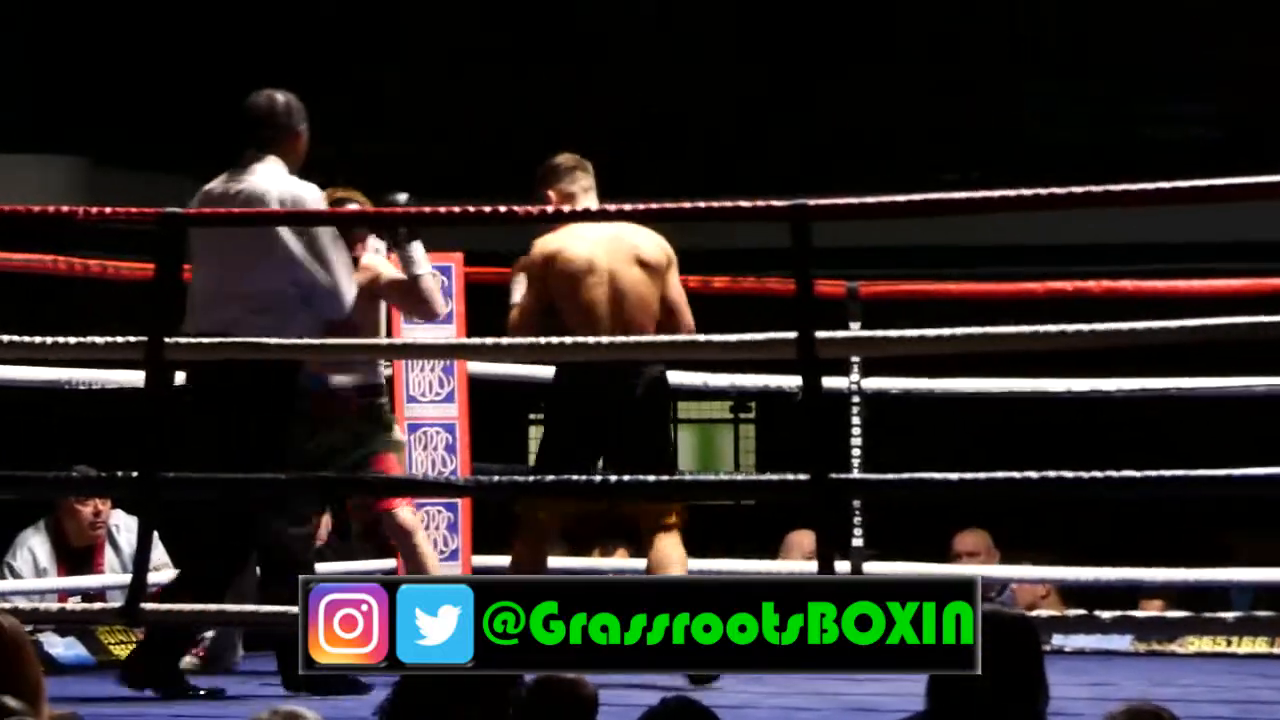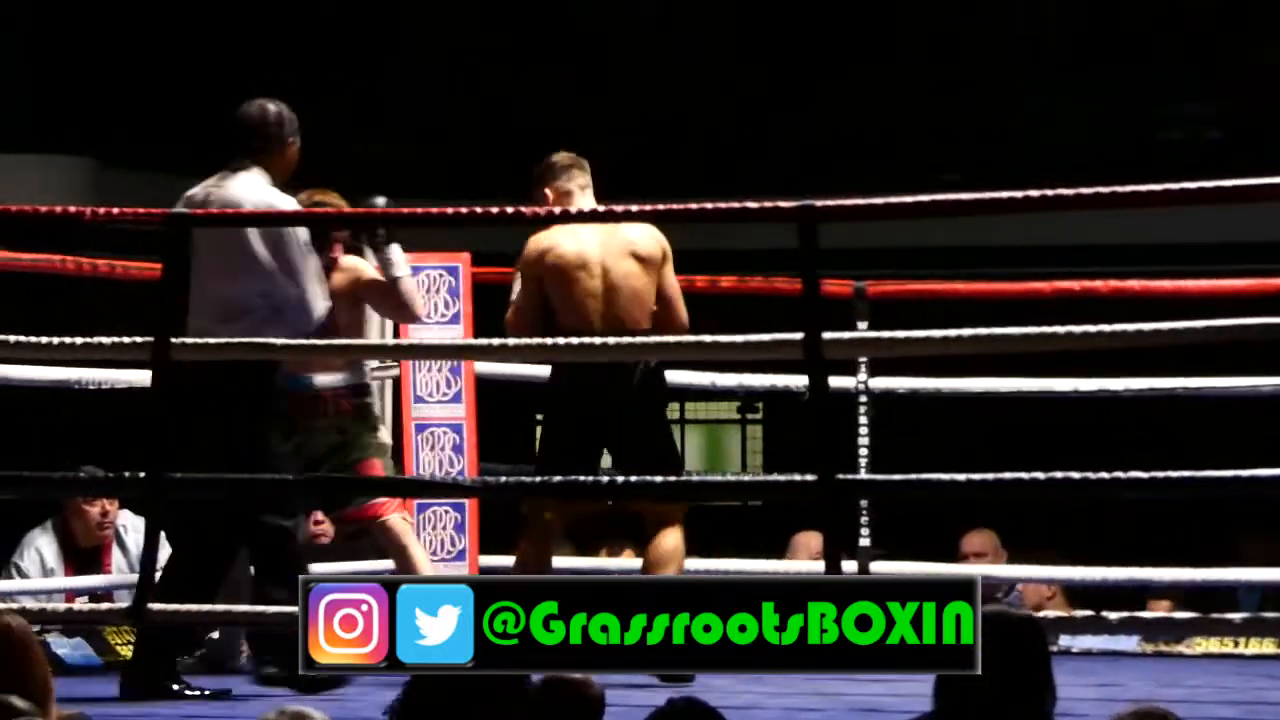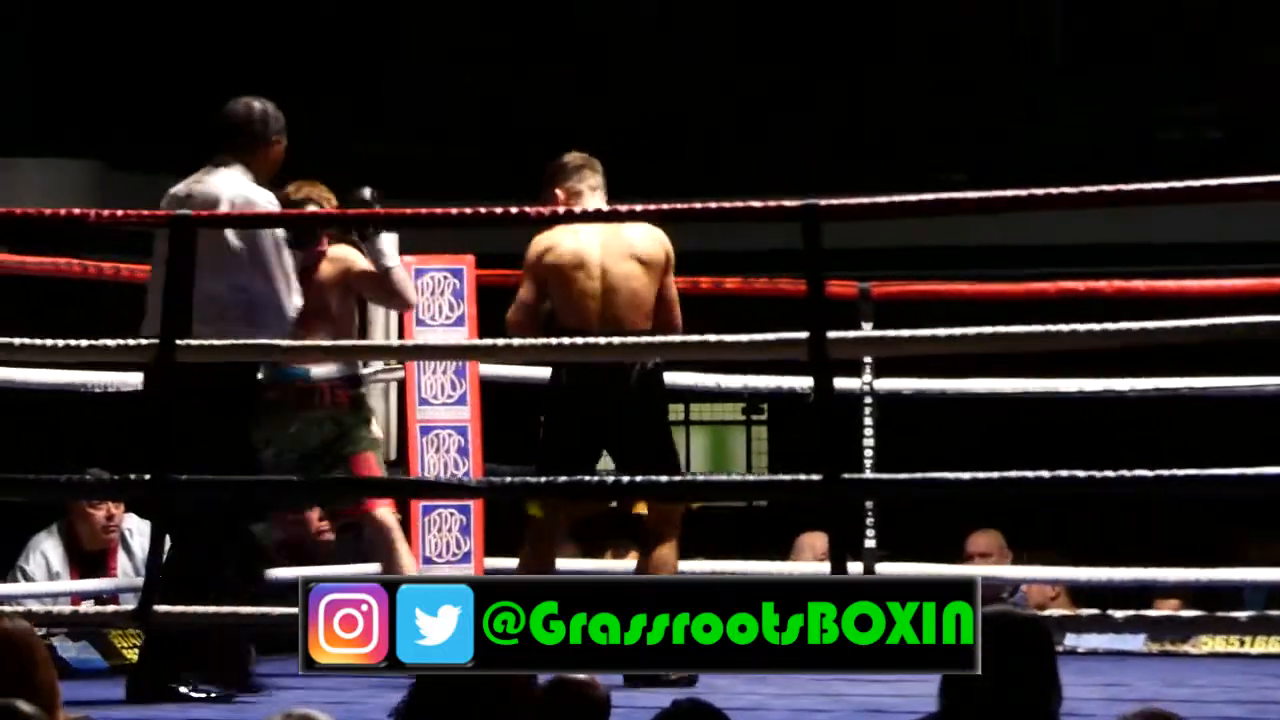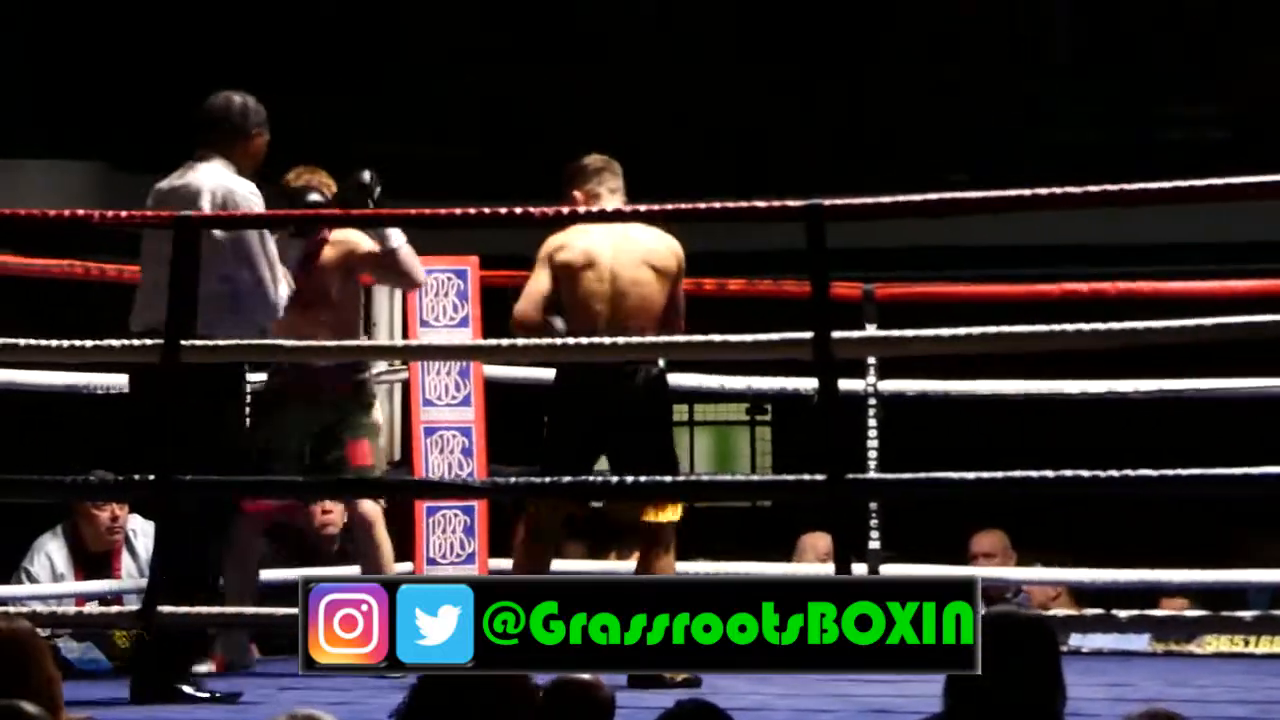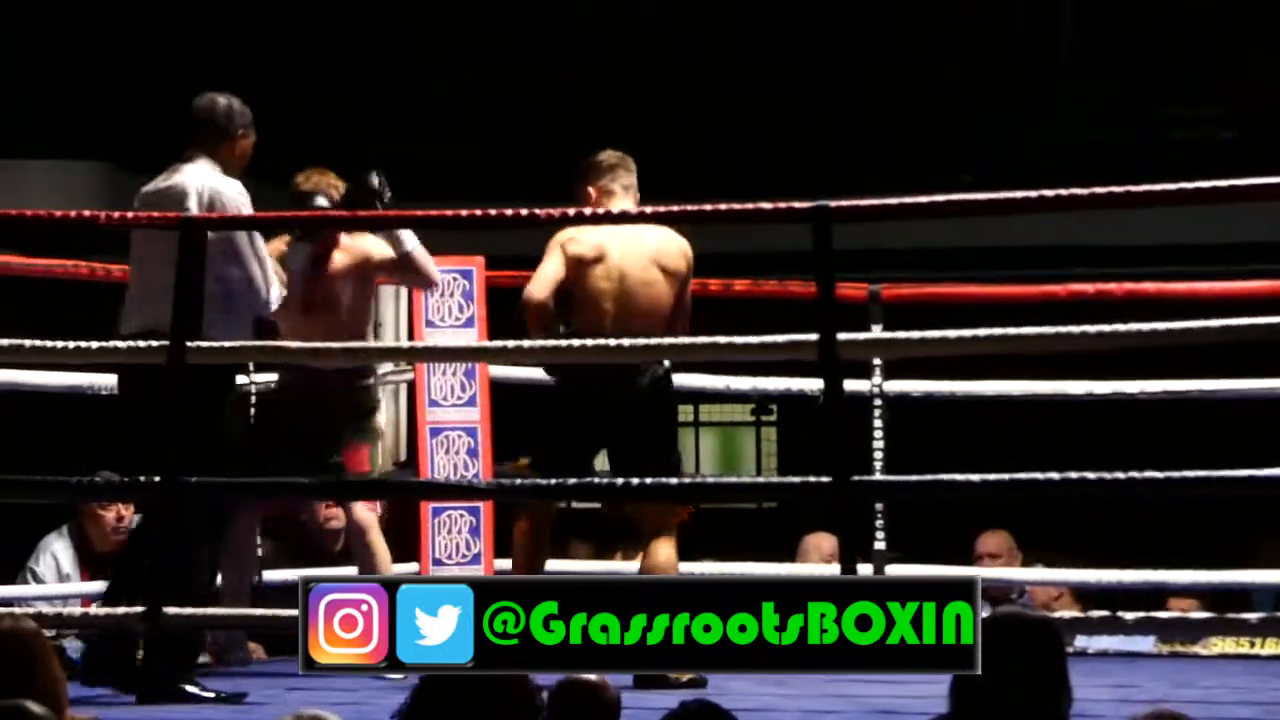
dt=0.1s
person 1, frame 1
left shoulder: (209, 195)
right shoulder: (299, 195)
left elbow: (212, 280)
right elbow: (336, 297)
left hip: (210, 366)
right hip: (264, 372)
left knee: (259, 516)
right knee: (260, 520)
left ankle: (304, 658)
right ankle: (160, 652)
person 1, frame 2
left shoulder: (194, 200)
right shoulder: (274, 205)
left elbow: (215, 287)
right elbow: (306, 310)
left hip: (188, 369)
right hip: (236, 374)
left knee: (251, 515)
right knee: (223, 522)
left ankle: (286, 653)
right ankle: (153, 663)
person 1, frame 3
left shoulder: (178, 196)
right shoulder: (252, 199)
right elbow: (279, 307)
right wrist: (280, 311)
left hip: (172, 365)
right hip: (217, 371)
left knee: (225, 512)
right knee: (215, 522)
left ankle: (219, 654)
right ankle: (163, 667)
person 1, frame 4
left shoulder: (163, 191)
right shoulder: (235, 191)
right elbow: (264, 296)
left wrist: (242, 309)
right wrist: (279, 297)
left hip: (156, 359)
right hip: (203, 366)
left knee: (184, 512)
right knee: (203, 515)
left ankle: (161, 652)
right ankle: (164, 666)
person 1, frame 5
left shoulder: (150, 193)
right shoulder: (223, 191)
right elbow: (256, 294)
right wrist: (275, 284)
left hip: (144, 361)
right hip: (194, 365)
left knee: (167, 511)
right knee: (200, 514)
left ankle: (110, 648)
right ankle: (168, 669)
person 2, frame 1
left shoulder: (549, 248)
right shoulder: (654, 242)
left elbow: (523, 333)
right elbow: (683, 331)
left wrist: (520, 287)
left hip: (581, 388)
right hip: (643, 388)
left knee: (538, 520)
right knee: (661, 523)
person 2, frame 2
left shoulder: (543, 245)
right shoulder: (650, 236)
left elbow: (519, 328)
right elbow: (678, 324)
left wrist: (524, 283)
left hip: (577, 385)
right hip: (639, 381)
left knee: (543, 519)
right knee: (665, 514)
person 2, frame 3
left shoulder: (546, 245)
right shoulder: (654, 238)
left elbow: (521, 326)
right elbow: (673, 326)
left hip: (576, 384)
right hip: (638, 382)
left knee: (545, 521)
right knee: (663, 519)
person 2, frame 4
left shoulder: (562, 244)
right shoulder: (666, 246)
left elbow: (525, 317)
right elbow: (674, 332)
left hip: (581, 386)
right hip: (641, 386)
left knee: (540, 516)
right knee: (658, 527)
person 2, frame 5
left shoulder: (572, 238)
right shoulder: (676, 247)
left elbow: (535, 302)
right elbow: (677, 332)
left wrist: (554, 337)
left hip: (582, 383)
right hip: (645, 385)
left knee: (536, 507)
right knee: (660, 523)
person 3, frame 1
left shoulder: (373, 267)
left elbow: (432, 310)
left wrist: (409, 245)
left hip: (362, 407)
right hip: (308, 406)
left knee: (403, 521)
person 3, frame 2
left shoulder: (356, 272)
left elbow: (411, 313)
left wrist: (387, 248)
left hip: (349, 412)
right hip: (290, 412)
left knee: (391, 523)
person 3, frame 3
left shoulder: (346, 259)
left elbow: (406, 300)
left wrist: (376, 237)
right wrist: (294, 255)
left hip: (342, 404)
right hip: (283, 403)
left knee: (380, 519)
person 3, frame 4
left shoulder: (351, 244)
left elbow: (414, 280)
right wrist: (292, 248)
left hip: (344, 390)
right hip: (287, 387)
left knee: (364, 512)
right knee: (249, 517)
right ankle: (234, 644)
person 3, frame 5
left shoulder: (362, 248)
right shoulder: (278, 253)
left elbow: (429, 279)
right elbow: (284, 319)
right wrist: (303, 248)
left hip: (349, 388)
right hip: (294, 387)
left knee: (359, 517)
